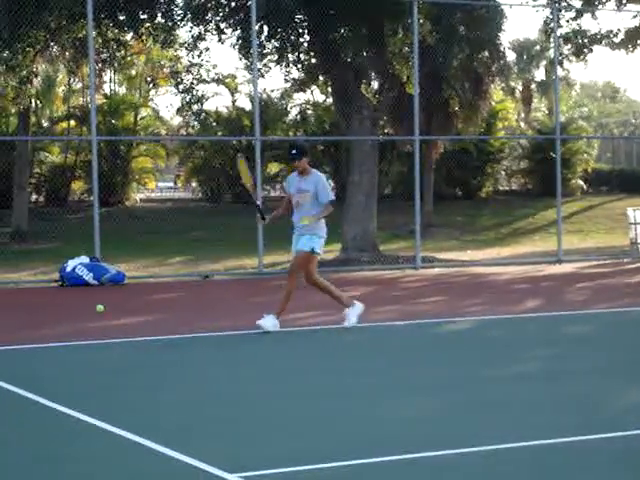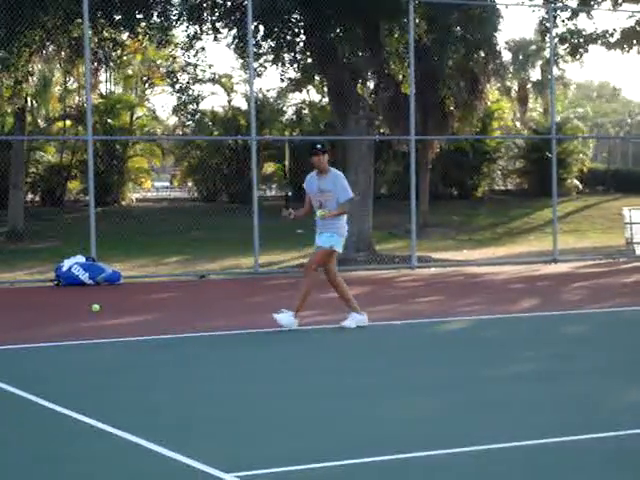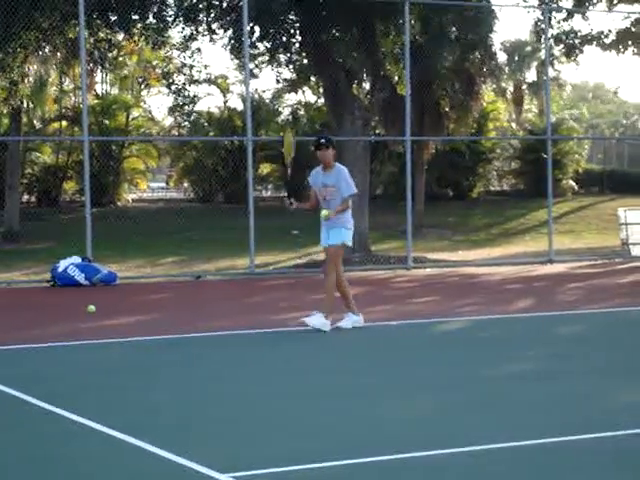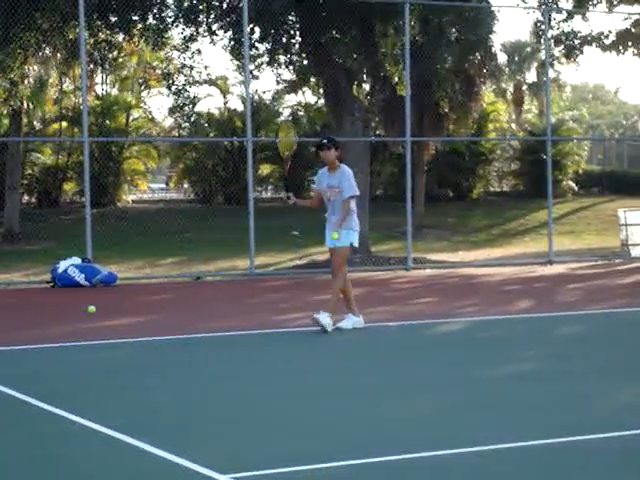
dt=0.2s
person 1, frame 1
left shoulder: (318, 178)
right shoulder: (291, 179)
left elbow: (329, 207)
right elbow: (287, 206)
left wrist: (315, 218)
right wrist: (271, 217)
left hip: (313, 234)
right hip: (299, 233)
left knee: (292, 273)
right knee: (311, 278)
left ankle: (275, 317)
right ankle: (351, 305)
person 1, frame 2
left shoulder: (337, 177)
right shoulder: (310, 179)
left elbow: (346, 207)
right elbow: (307, 208)
left wrist: (331, 213)
right wrist: (293, 213)
left hip: (334, 231)
right hip: (321, 231)
left knee: (309, 268)
right knee: (332, 276)
left ankle: (293, 315)
right ankle: (358, 313)
person 1, frame 3
left shoulder: (341, 171)
right shoulder: (315, 174)
left elbow: (347, 203)
right elbow: (314, 203)
left wrist: (334, 211)
right wrist: (298, 205)
left hip: (341, 226)
right hip: (327, 226)
left knee: (330, 269)
right knee: (336, 272)
left ankle: (324, 316)
right ankle: (354, 314)
person 1, frame 4
left shoulder: (345, 172)
right shoulder: (321, 175)
left elbow: (348, 204)
right elbow: (316, 202)
left wrist: (339, 224)
right wrist: (296, 200)
left hip: (346, 227)
right hip: (331, 227)
left knee: (338, 270)
right knee: (340, 272)
left ankle: (329, 315)
right ankle: (354, 315)
